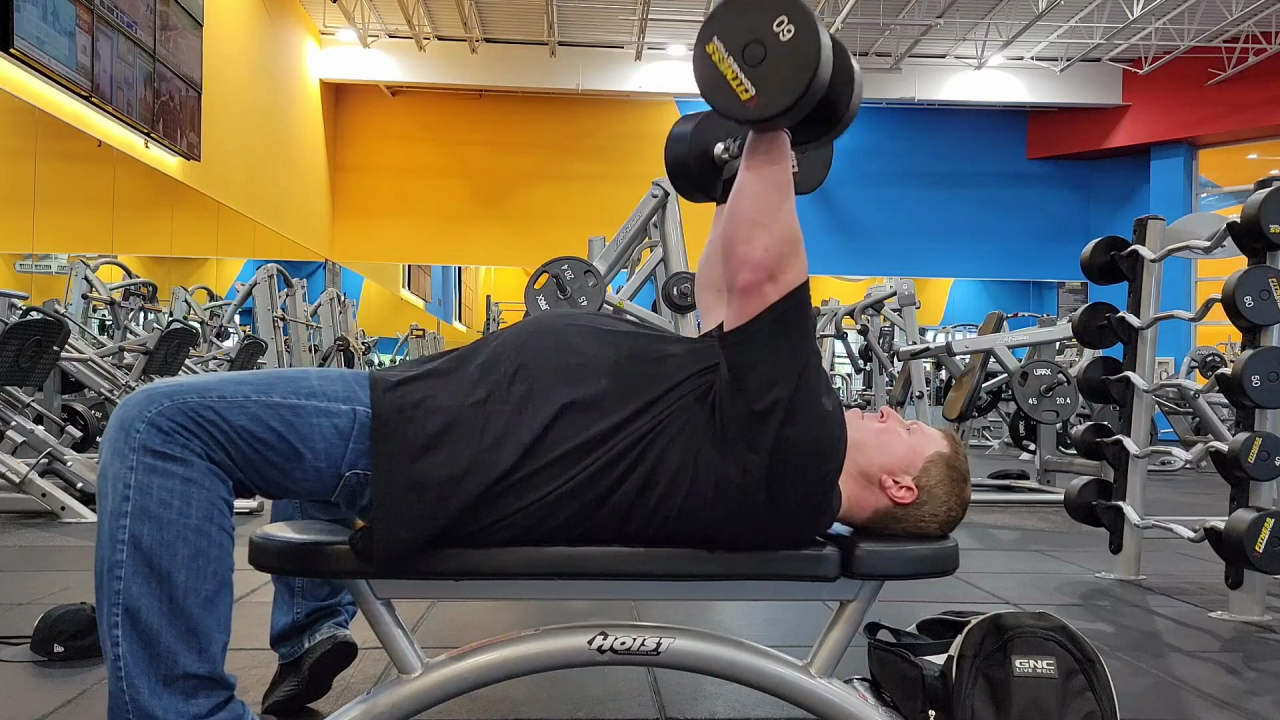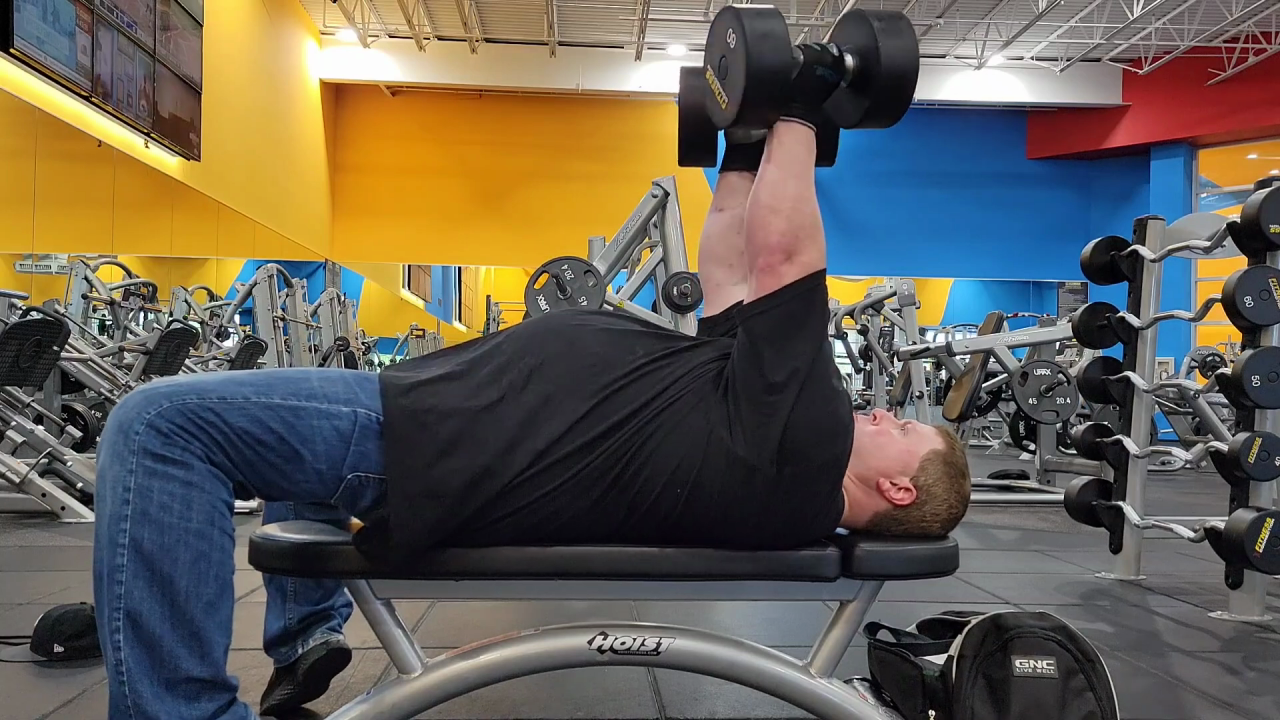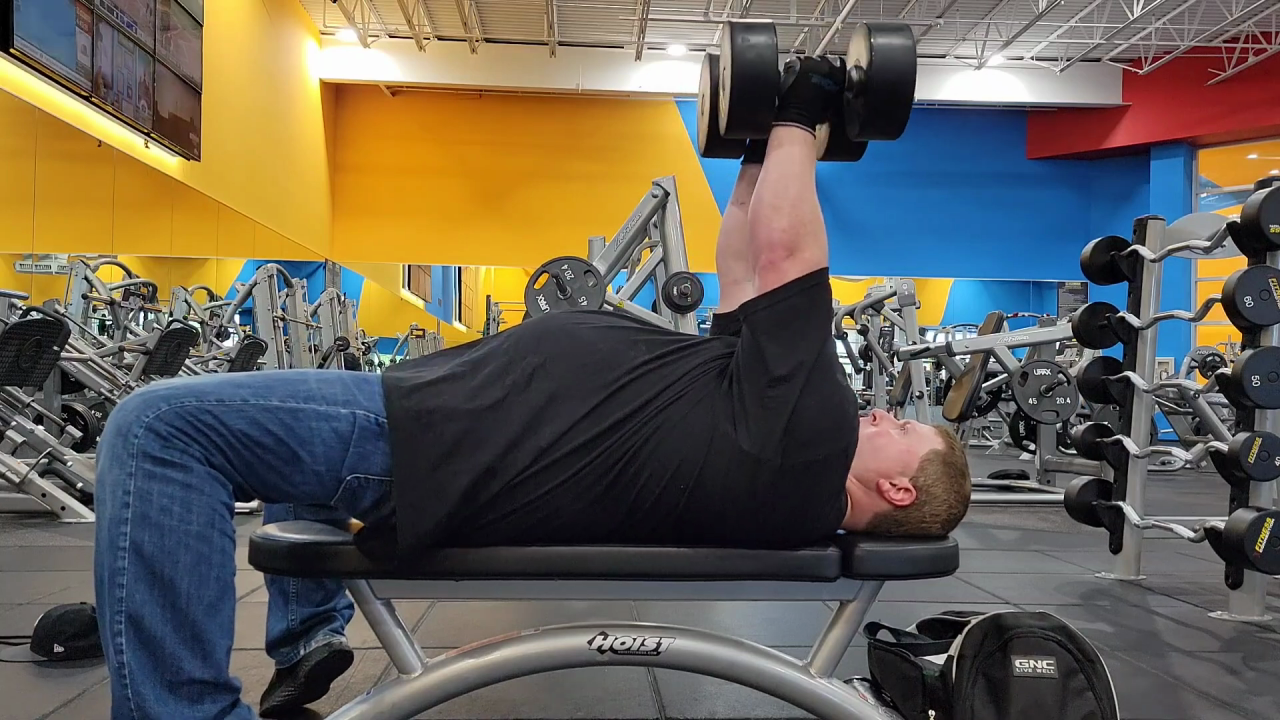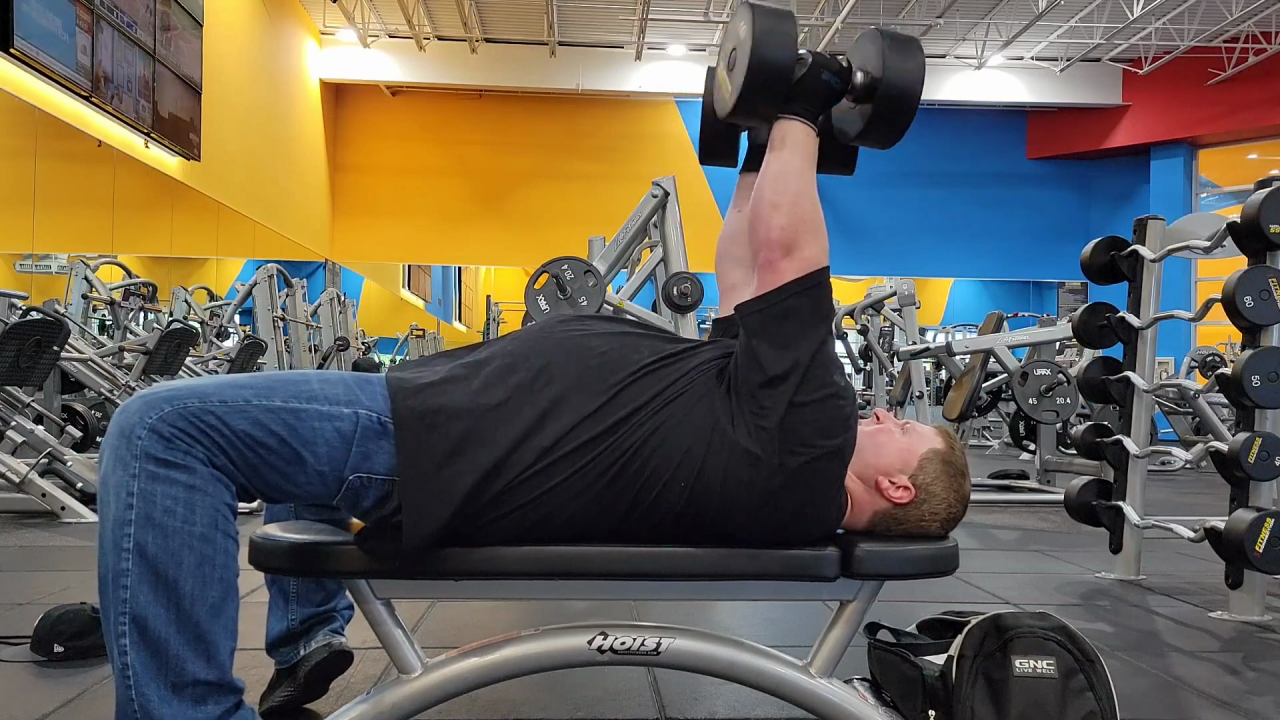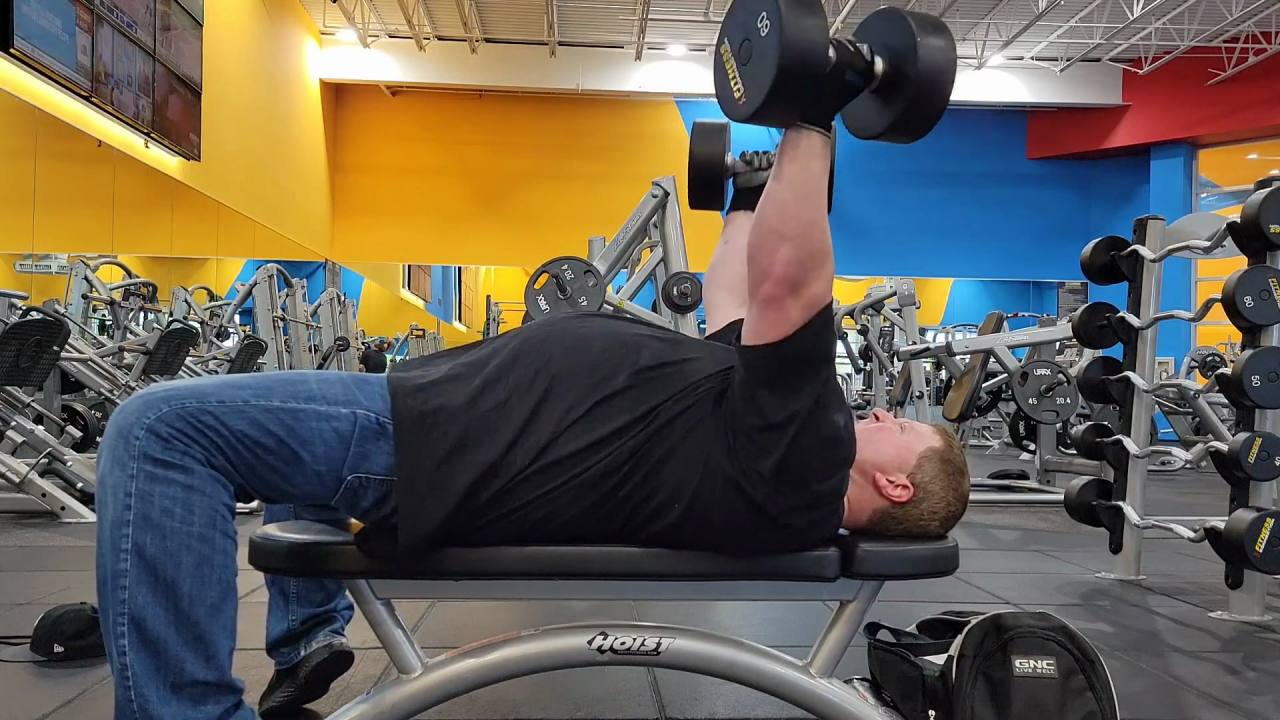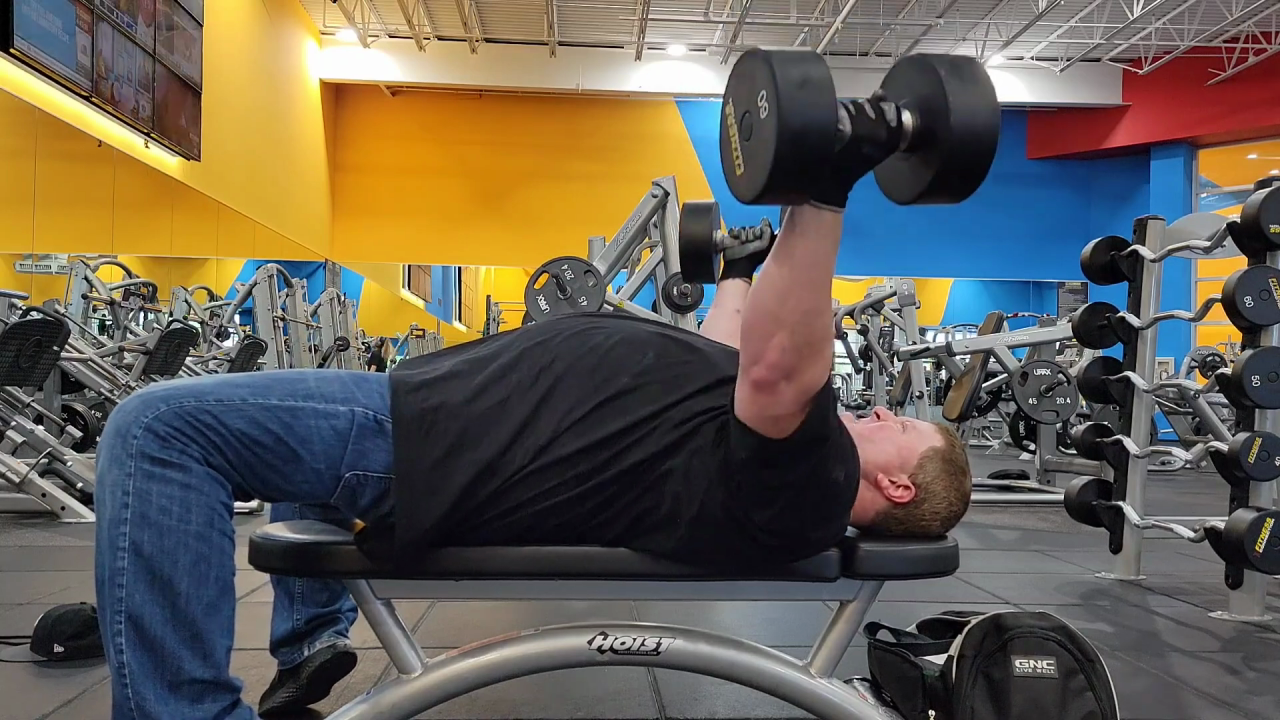
dt=0.5s
person 1, frame 1
left shoulder: (799, 455)
right shoulder: (778, 432)
left elbow: (761, 279)
right elbow: (724, 305)
left wrist: (775, 128)
right wrist: (739, 182)
left hip: (430, 450)
right hip: (459, 418)
left knee: (161, 424)
right knee: (301, 400)
right ankle: (314, 636)
person 1, frame 2
left shoulder: (801, 447)
right shoulder: (784, 425)
left elbow: (781, 259)
right elbow: (735, 280)
left wrist: (797, 114)
right wrist: (743, 148)
left hip: (428, 451)
left knee: (161, 425)
right knee: (291, 398)
right ankle: (304, 646)
person 1, frame 3
left shoulder: (809, 442)
right shoulder: (778, 418)
left elbow: (784, 259)
right elbow: (747, 278)
left wrist: (796, 120)
right wrist: (759, 147)
left hip: (430, 450)
right hip: (457, 410)
left knee: (159, 425)
right knee: (288, 401)
right ankle: (307, 642)
person 1, frame 4
left shoulder: (806, 443)
right shoulder: (799, 429)
left elbow: (783, 257)
right elbow: (748, 285)
left wrist: (798, 113)
right wrist: (760, 156)
left hip: (432, 449)
left knee: (162, 428)
right knee: (282, 411)
right ankle: (306, 646)
person 1, frame 5
left shoulder: (802, 471)
right shoulder: (779, 429)
left elbow: (787, 291)
right elbow: (734, 314)
left wrist: (809, 121)
right wrist: (745, 206)
left hip: (428, 452)
left knee: (159, 428)
person 1, frame 6
left shoulder: (806, 486)
right shoulder: (790, 438)
left elbow: (778, 366)
right elbow: (726, 364)
left wrist: (824, 193)
right wrist: (741, 269)
left knee: (159, 429)
right ankle: (310, 647)
